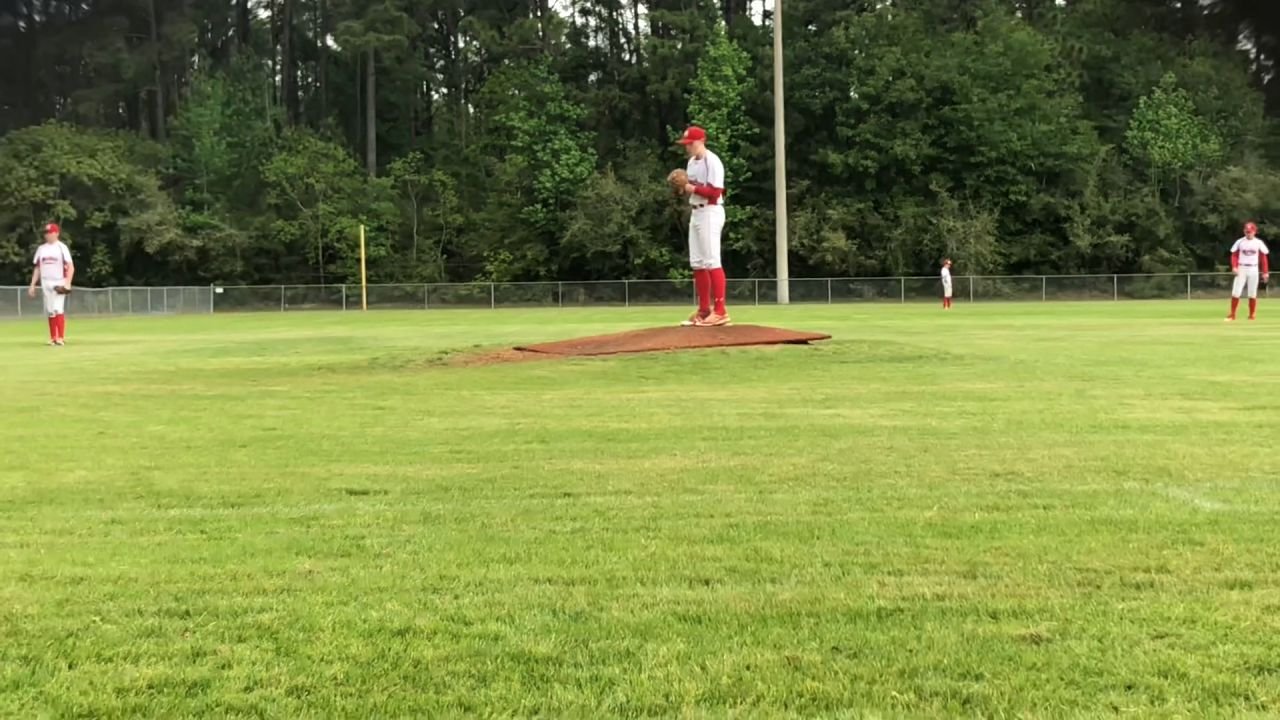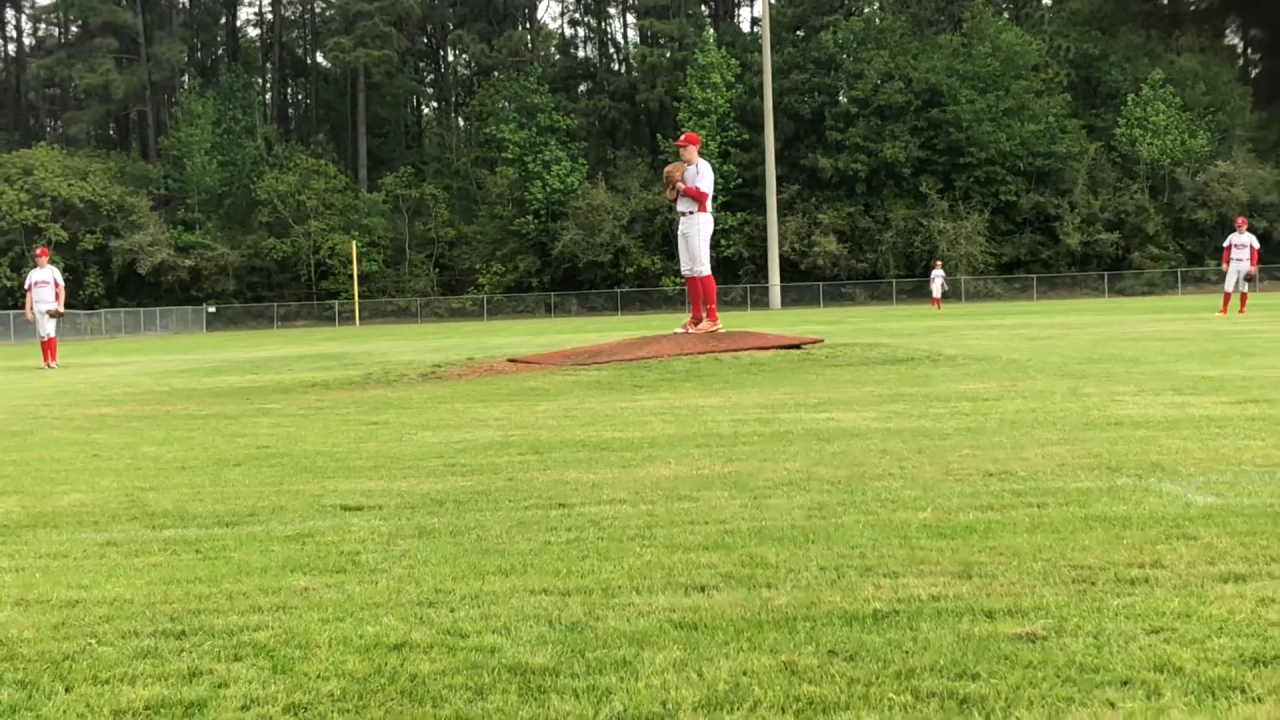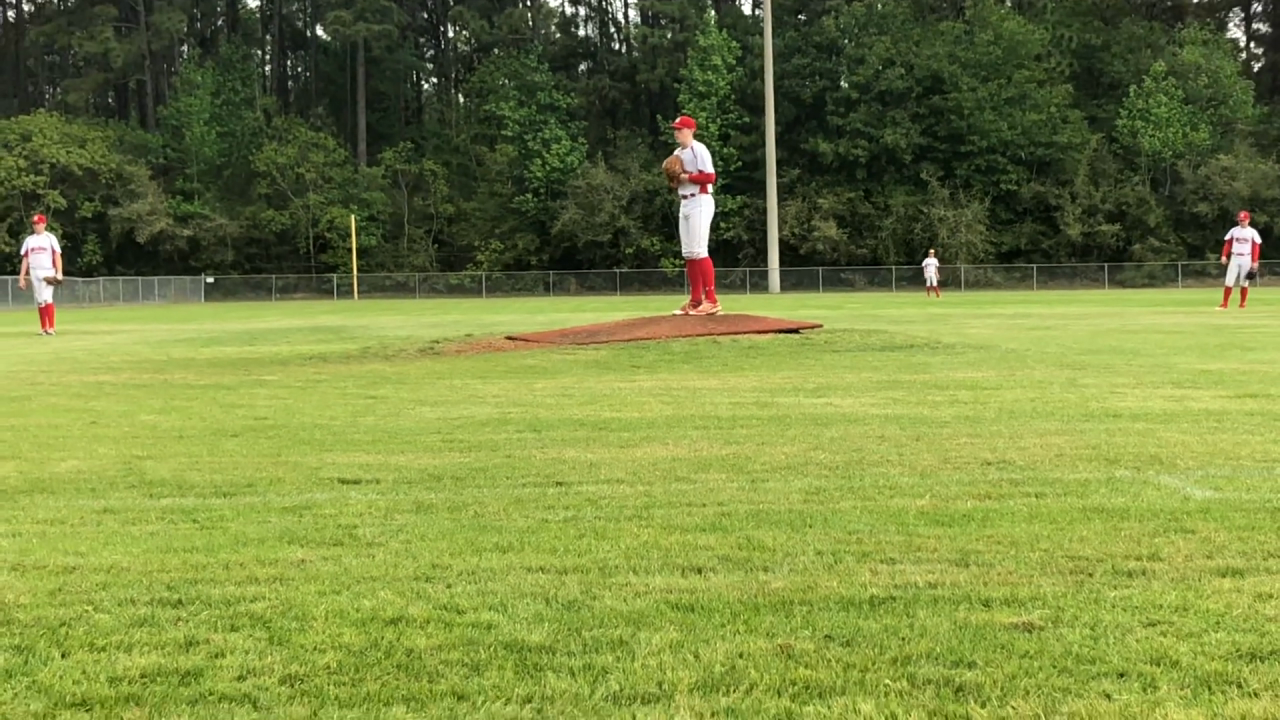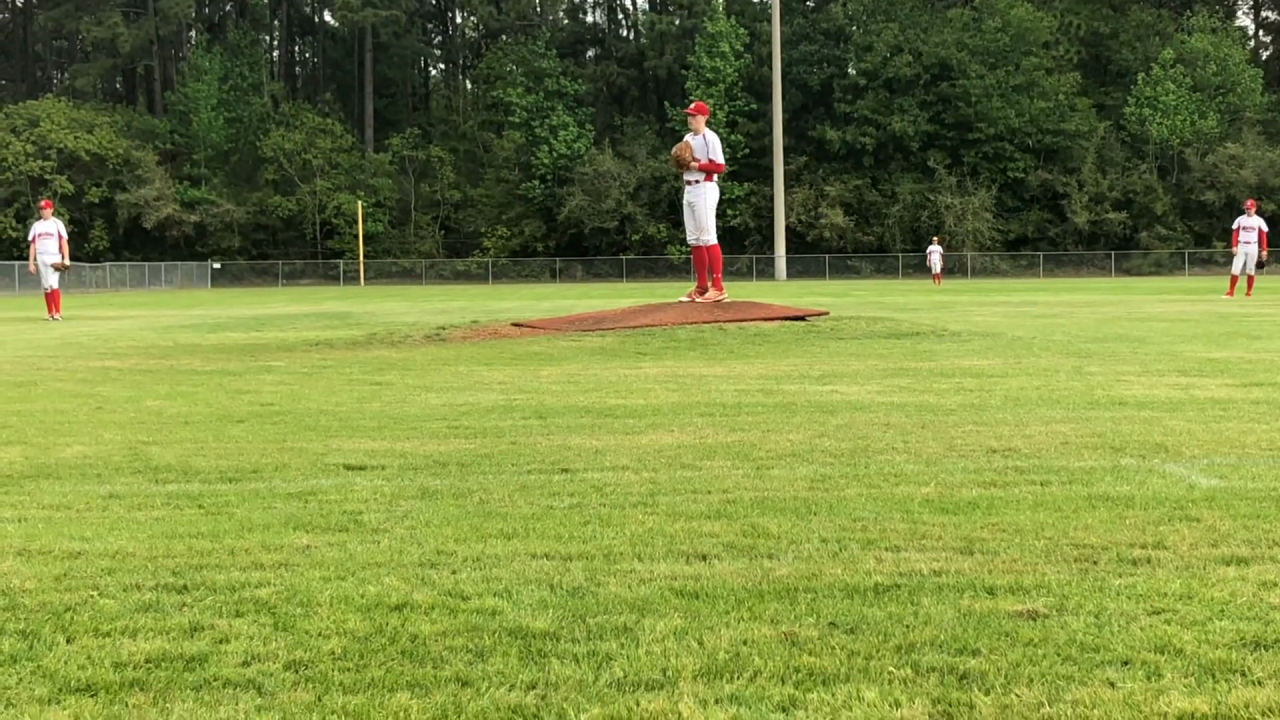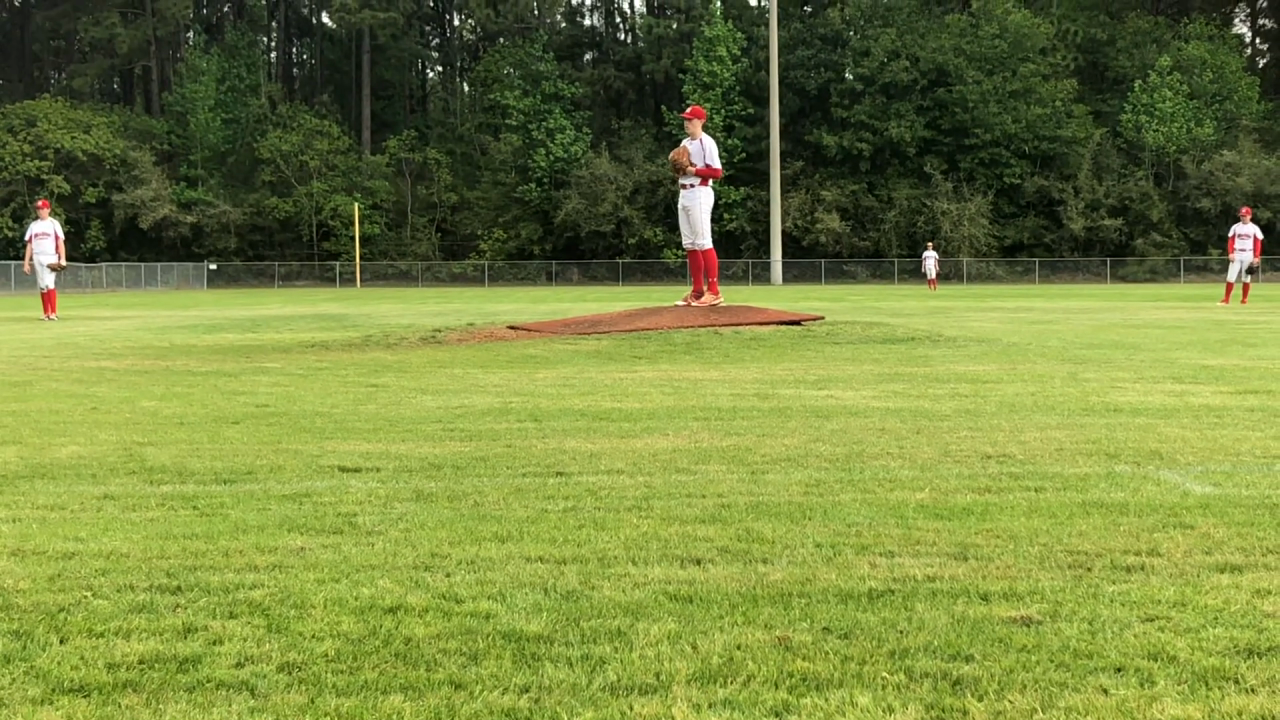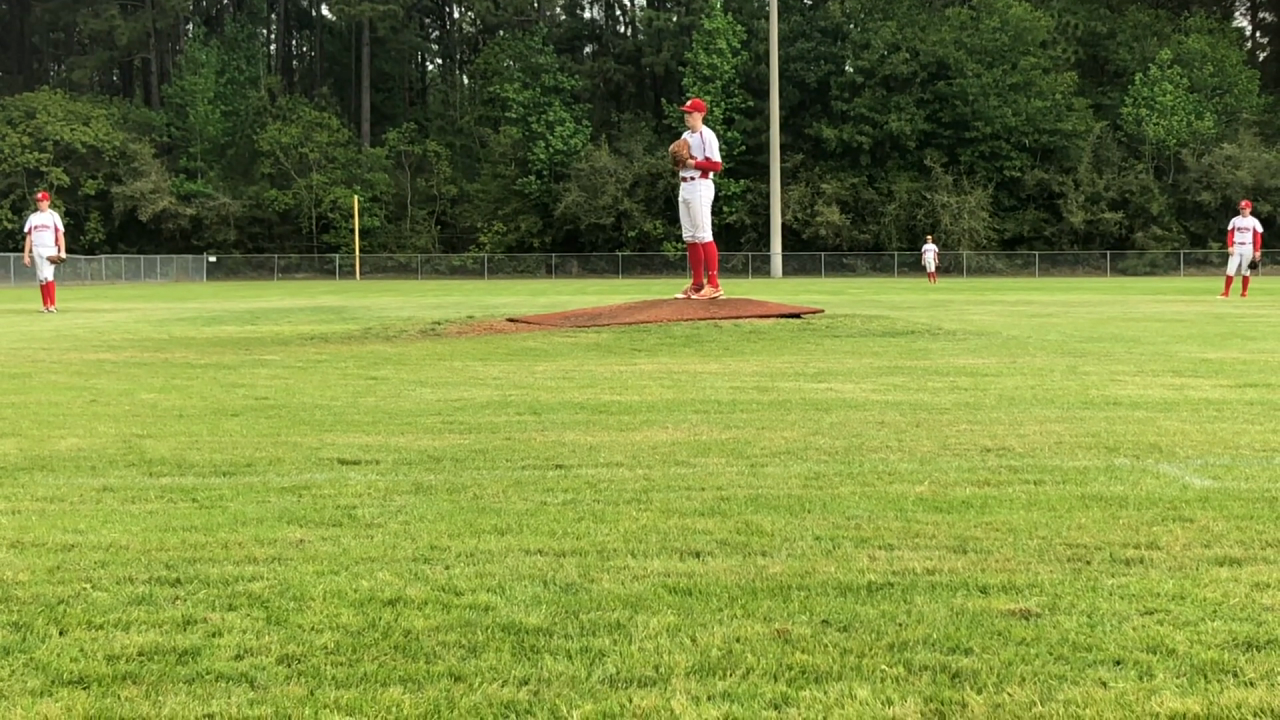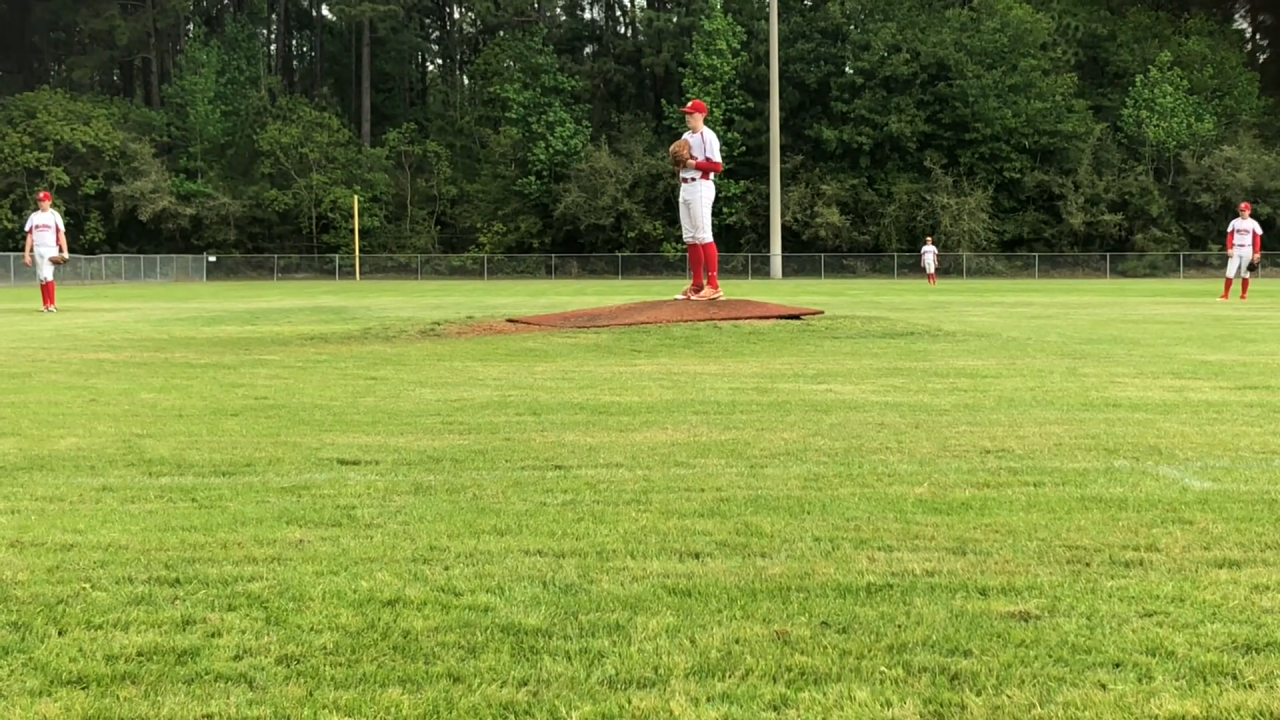
dt=0.5s
person 1, frame 1
left shoulder: (712, 161)
right shoulder: (691, 162)
left elbow: (716, 192)
left wrist: (693, 188)
right wrist: (682, 187)
left hip: (710, 213)
right hip: (696, 213)
left knee: (712, 261)
right knee: (697, 263)
left ankle: (720, 312)
right ankle: (704, 310)
person 1, frame 2
left shoulder: (703, 168)
right shoulder: (682, 169)
left elbow: (702, 196)
right elbow: (674, 198)
left wrist: (683, 187)
right wrist: (672, 185)
left hip: (698, 220)
right hip: (684, 221)
left knee: (701, 269)
right knee: (688, 271)
left ankle: (712, 318)
right ankle: (696, 317)
person 1, frame 3
left shoulder: (699, 149)
right shoulder: (677, 153)
left elbow: (710, 177)
left wrist: (686, 177)
left hip: (700, 203)
right hip: (684, 204)
left knee: (699, 251)
right knee: (688, 253)
left ankle: (711, 300)
right ankle: (695, 300)
person 1, frame 4
left shoulder: (710, 138)
right shoulder: (687, 138)
left elbow: (720, 167)
left wrist: (695, 165)
left hip: (704, 190)
right hip: (689, 190)
left knee: (707, 238)
right knee: (694, 240)
left ankle: (718, 287)
right ankle: (701, 286)
person 1, frame 5
left shoulder: (707, 143)
right shoulder: (684, 143)
left elbow: (716, 172)
left wrist: (691, 170)
left hip: (699, 194)
right hip: (683, 194)
left knee: (703, 242)
right knee: (689, 244)
left ankle: (713, 291)
right ankle: (697, 290)
person 1, frame 6
left shoulder: (707, 136)
right shoulder: (685, 136)
left elbow: (716, 166)
left wrist: (691, 163)
left hip: (700, 187)
right hip: (684, 187)
left knee: (703, 235)
right knee: (689, 237)
left ankle: (713, 285)
right ankle: (697, 283)
person 1, frame 7
left shoulder: (708, 136)
right shoulder: (685, 137)
left elbow: (717, 166)
left wrist: (692, 163)
left hip: (700, 187)
right hip: (685, 187)
left knee: (703, 235)
right knee: (690, 237)
left ankle: (713, 286)
right ankle: (697, 284)
